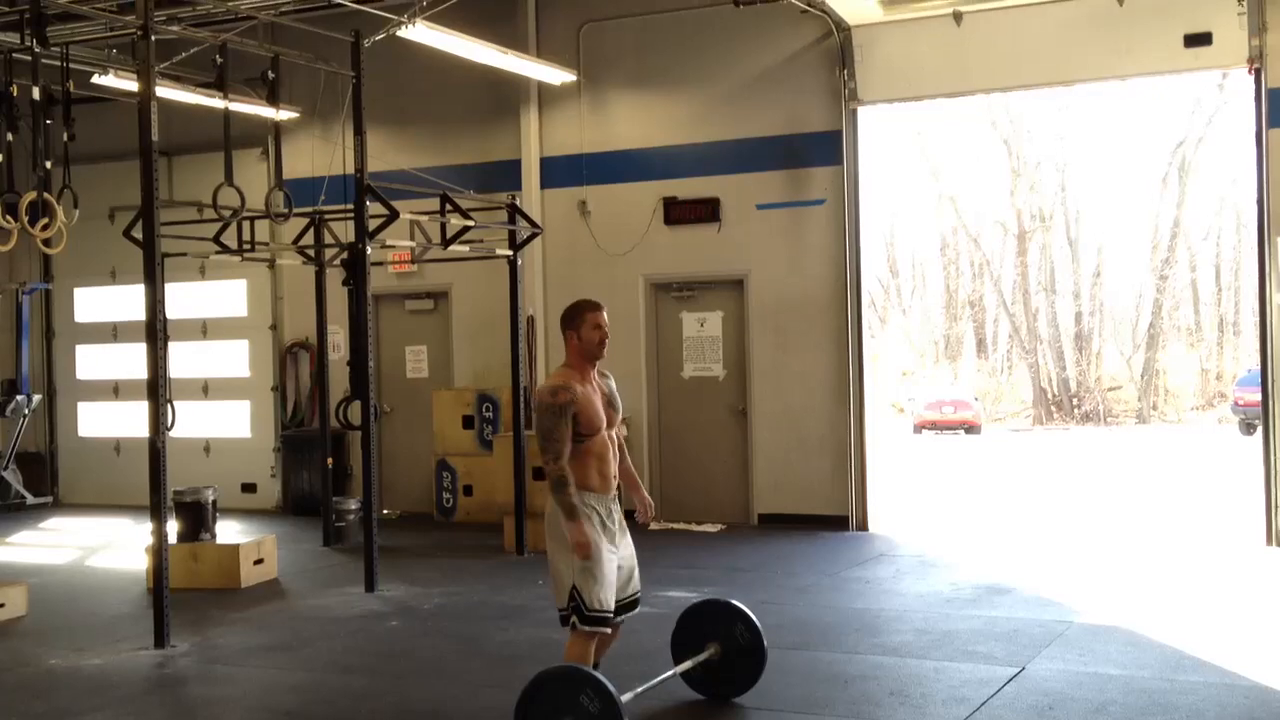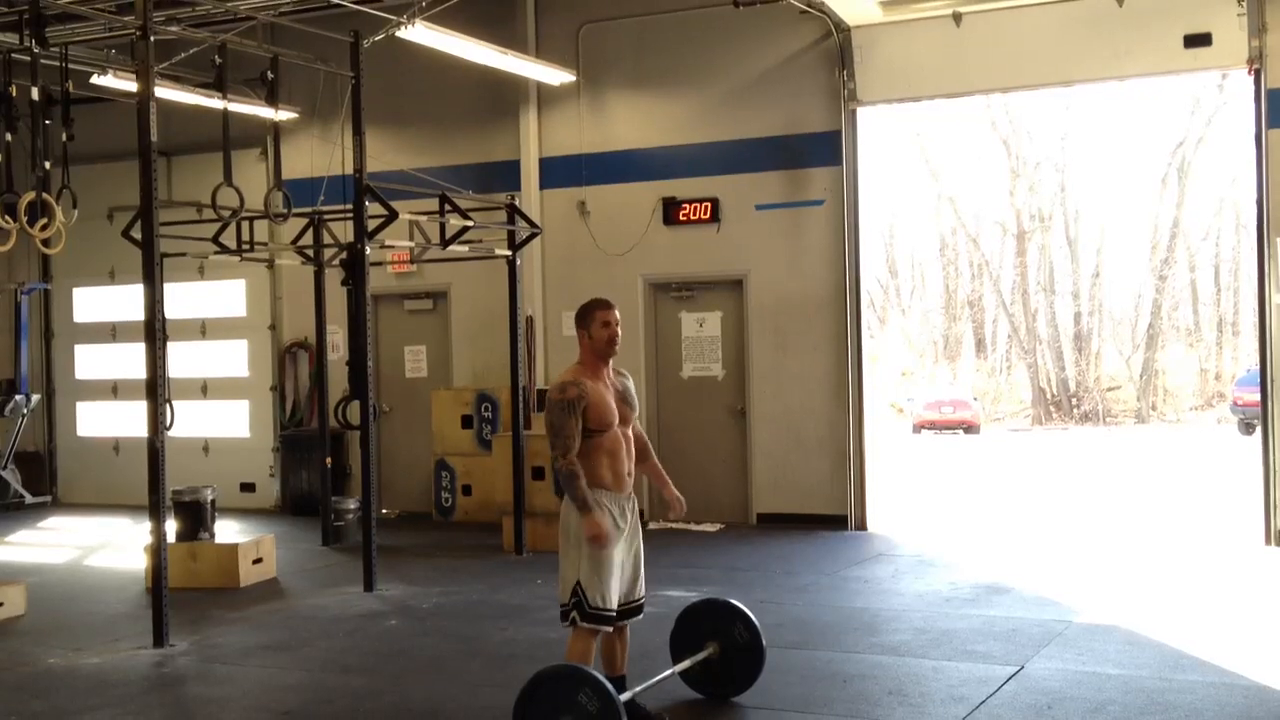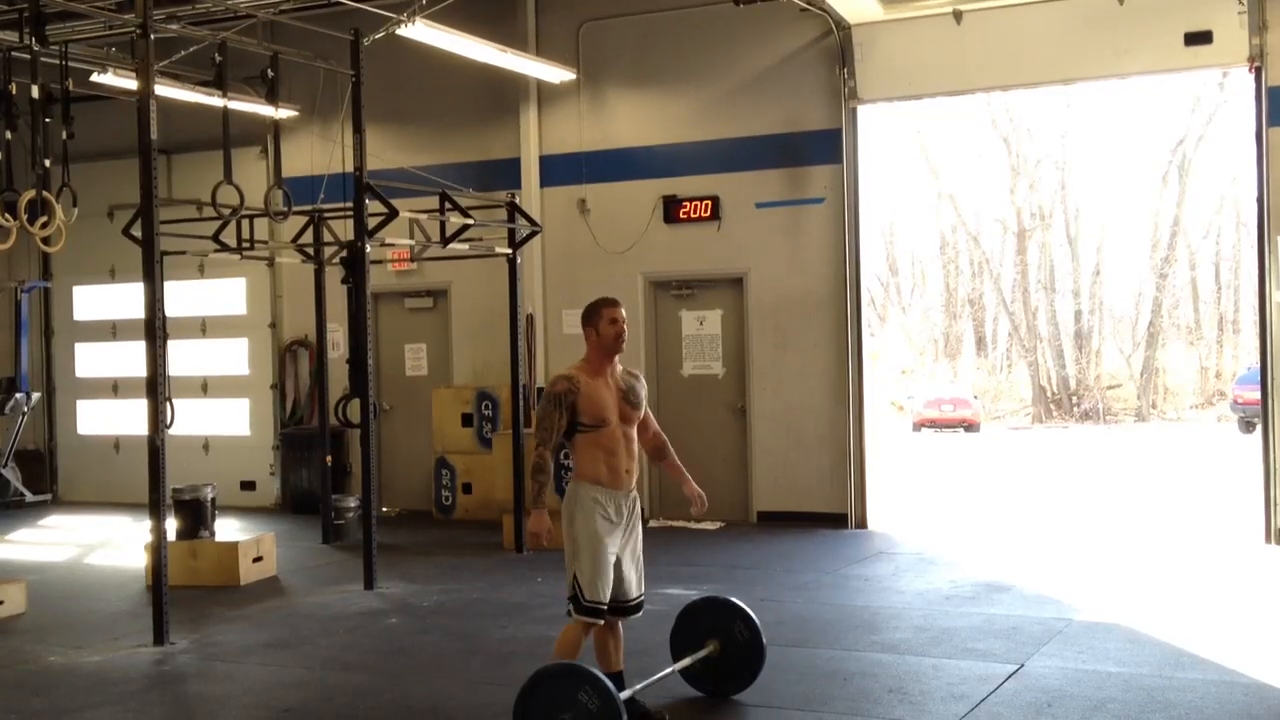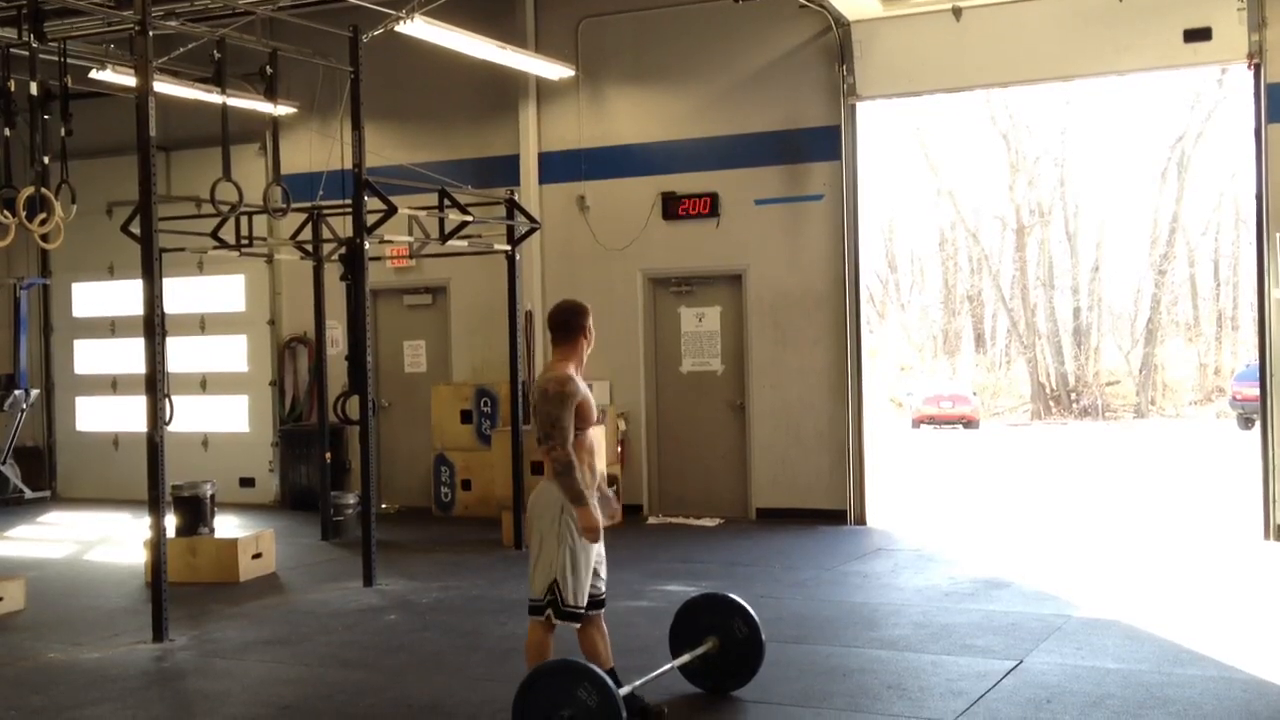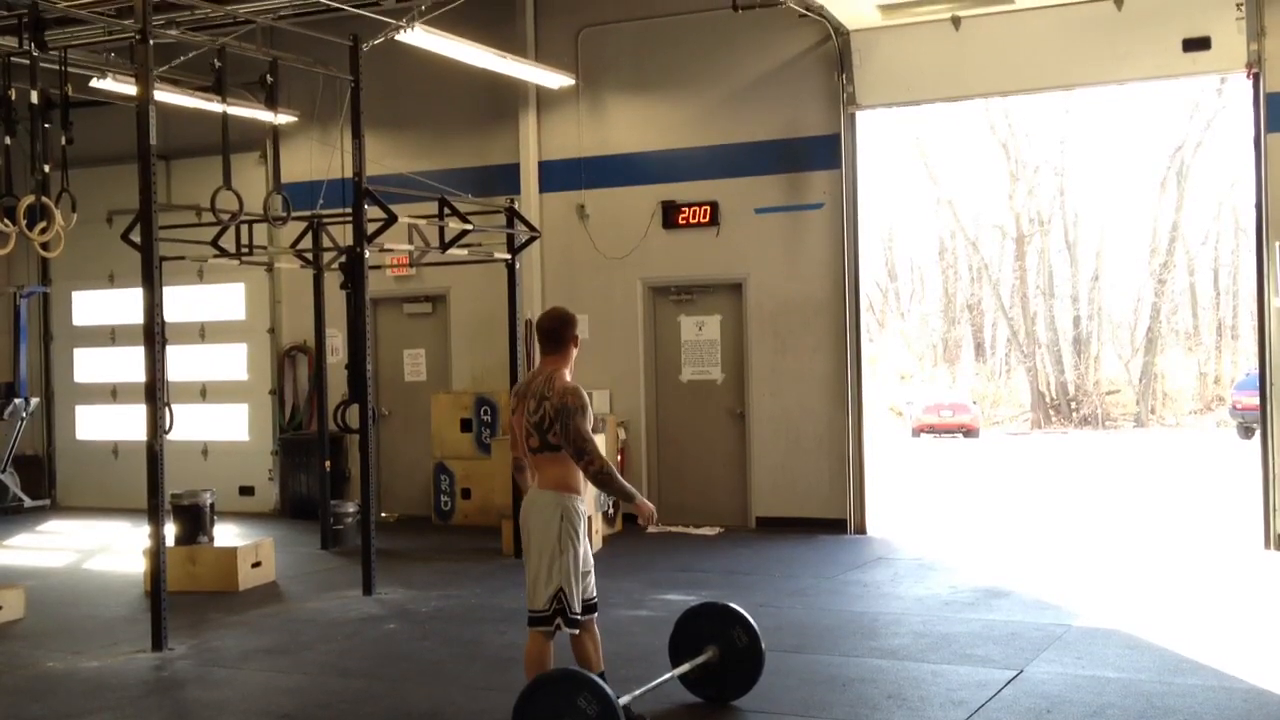
dt=0.5s
person 1, frame 1
left shoulder: (605, 381)
right shoulder: (559, 393)
right elbow: (554, 463)
left wrist: (637, 489)
right wrist: (574, 523)
left hip: (610, 506)
right hip: (581, 510)
left knee: (620, 608)
right knee: (590, 621)
person 1, frame 2
left shoulder: (622, 380)
right shoulder: (570, 389)
right elbow: (564, 459)
left wrist: (666, 487)
right wrist: (588, 515)
left hip: (626, 505)
right hip: (595, 508)
left knee: (622, 613)
right knee: (589, 619)
person 1, frame 3
left shoulder: (633, 381)
right shoulder: (567, 385)
left elbow: (652, 438)
right elbow: (543, 450)
left wrist: (686, 482)
right wrist: (538, 509)
left hip: (628, 503)
right hip: (591, 502)
left knee: (616, 610)
right knee: (588, 612)
person 1, frame 4
left shoulder: (567, 379)
right shoulder: (560, 382)
right elbow: (559, 451)
left wrist: (600, 493)
right wrist: (582, 506)
left hip: (579, 502)
right hip: (561, 505)
left knee: (591, 607)
right knee: (549, 612)
person 1, frame 5
left shoulder: (525, 388)
right shoulder: (567, 393)
left elbow: (519, 456)
right elbow: (590, 461)
left wrist: (531, 495)
right wrist: (636, 499)
left hip: (546, 502)
right hip: (559, 508)
left knee: (583, 613)
right knee: (547, 620)
